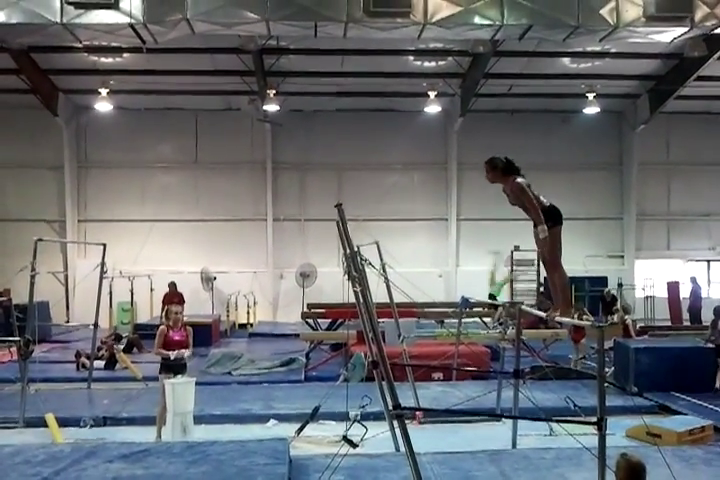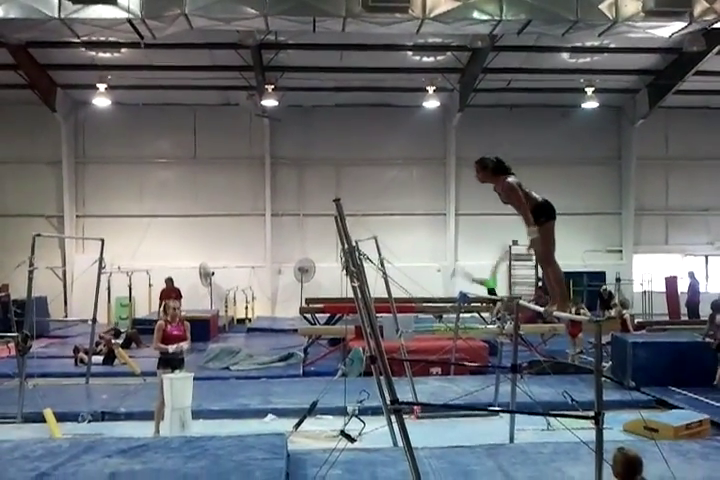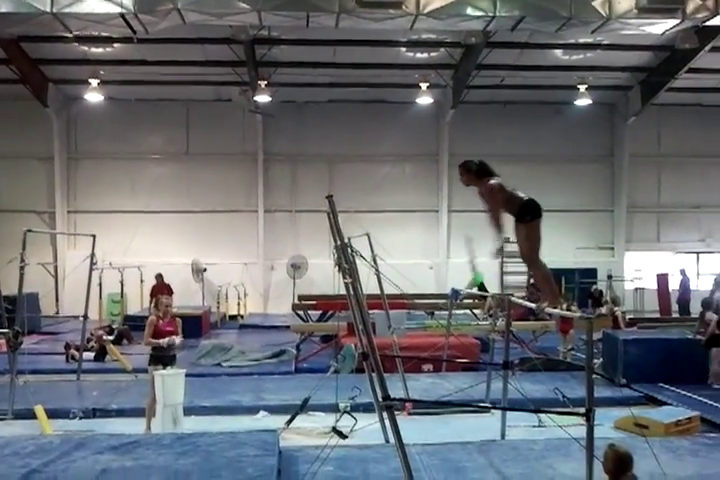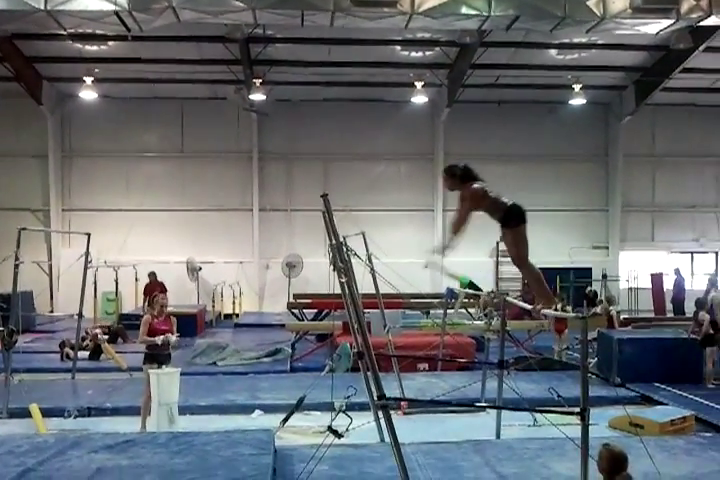
dt=0.1s
person 1, frame 1
left shoulder: (517, 184)
right shoulder: (506, 187)
left elbow: (534, 208)
left wrist: (543, 233)
right wrist: (540, 229)
left hip: (549, 216)
right hip: (540, 219)
left knee: (554, 264)
right knee: (548, 265)
left ankle: (566, 308)
right ankle: (559, 306)
person 1, frame 2
left shoulder: (507, 185)
right shoulder: (499, 186)
left elbow: (524, 208)
left wrist: (534, 234)
right wrist: (532, 231)
left hip: (543, 211)
right hip: (535, 213)
left knee: (548, 260)
right knee: (543, 260)
left ankle: (563, 301)
right ankle: (558, 300)
person 1, frame 3
left shoulder: (490, 186)
right shoulder: (482, 189)
left elbow: (497, 214)
right elbow: (493, 213)
left wrist: (500, 240)
right wrist: (500, 238)
left hip: (528, 210)
right hip: (521, 213)
left knee: (532, 258)
right knee: (527, 259)
left ankle: (555, 298)
right ankle: (550, 298)
person 1, frame 4
left shoulder: (471, 192)
right shoulder: (467, 193)
left elbow: (462, 219)
right elbow: (460, 218)
left wrist: (449, 242)
right wrist: (450, 241)
left hip: (512, 216)
right hip: (507, 219)
left knee: (522, 262)
right knee: (518, 261)
left ankle: (548, 299)
right ankle: (543, 299)
person 2, frame 1
left shoulder: (187, 329)
right shoulder: (163, 329)
left elbow: (190, 348)
right elbow: (157, 350)
left wrist: (186, 353)
right wrist: (172, 354)
left hip: (182, 367)
right hip: (167, 367)
right knee: (165, 402)
right ankle: (158, 435)
person 2, frame 2
left shoulder: (185, 324)
right shoulder: (162, 324)
left elbow: (188, 342)
right elbow: (155, 345)
left wrist: (185, 346)
right wrist: (171, 347)
left hip: (179, 361)
right hip: (165, 362)
right knee: (163, 397)
right ankle: (156, 429)
person 2, frame 3
left shoulder: (176, 321)
right shoulder: (153, 319)
left elbow: (179, 338)
right elbow: (146, 340)
left wrist: (177, 341)
right wrist: (164, 341)
left hip: (171, 358)
right hip: (156, 358)
right knee: (154, 393)
right ankle: (148, 426)
person 2, frame 4
left shoulder: (171, 319)
right shoulder: (148, 318)
left elbow: (174, 338)
right elbow: (141, 339)
left wrist: (172, 339)
right wrist: (159, 339)
left hip: (166, 357)
right hip: (151, 357)
right knee: (149, 392)
right ankle: (143, 425)
